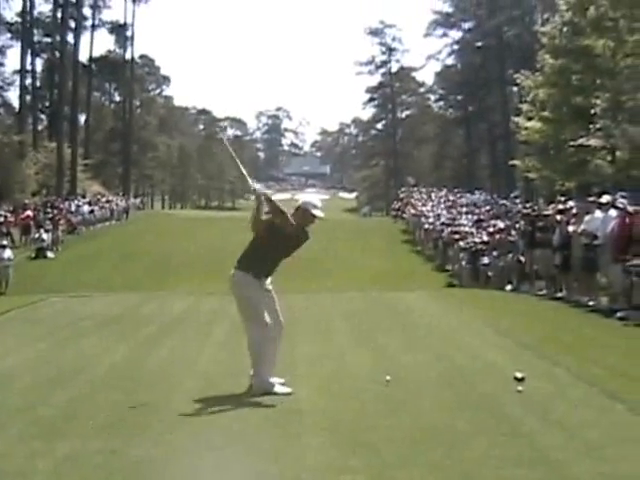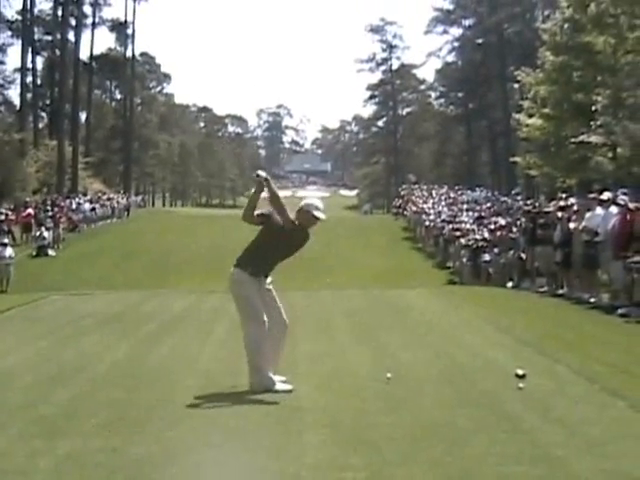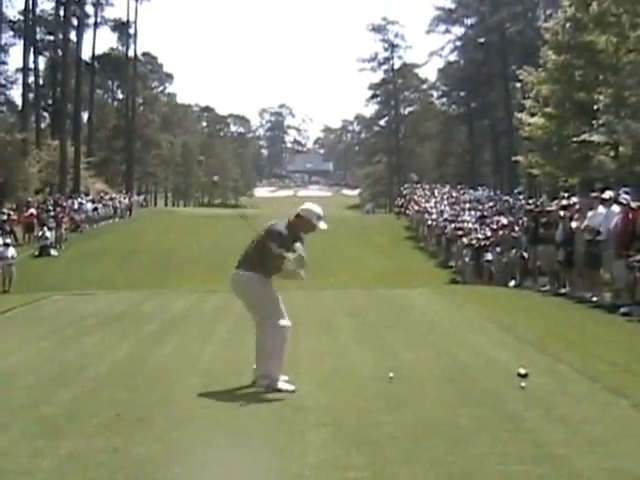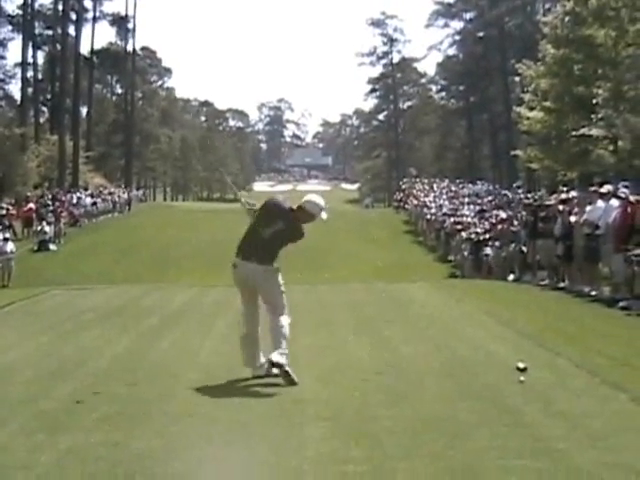
dt=0.2s
person 1, frame 1
left shoulder: (301, 235)
right shoulder: (272, 216)
left elbow: (288, 225)
right elbow: (256, 228)
left wrist: (269, 200)
right wrist: (259, 203)
left hip: (263, 280)
right hip: (244, 278)
left knee: (275, 327)
right knee: (261, 326)
left ankle: (263, 376)
right ankle: (261, 383)
person 1, frame 2
left shoulder: (302, 236)
right shoulder: (273, 217)
left elbow: (286, 220)
right elbow: (247, 217)
left wrist: (269, 185)
right wrist: (258, 190)
left hip: (261, 280)
right hip: (243, 276)
left knee: (279, 325)
right knee: (257, 325)
left ankle: (265, 372)
right ankle: (261, 380)
person 1, frame 3
left shoulder: (296, 237)
right shoulder: (278, 232)
left elbow: (297, 251)
right elbow: (275, 266)
left hip: (257, 280)
right hip: (250, 278)
left knee: (268, 324)
right knee: (279, 325)
left ankle: (264, 372)
right ankle: (268, 378)
person 1, frame 4
left shoulder: (275, 204)
right shoulder: (296, 231)
left elbow: (257, 215)
left hip: (240, 266)
right hip: (263, 270)
left knee: (250, 317)
right knee: (279, 315)
left ankle: (257, 364)
right ankle: (279, 359)
